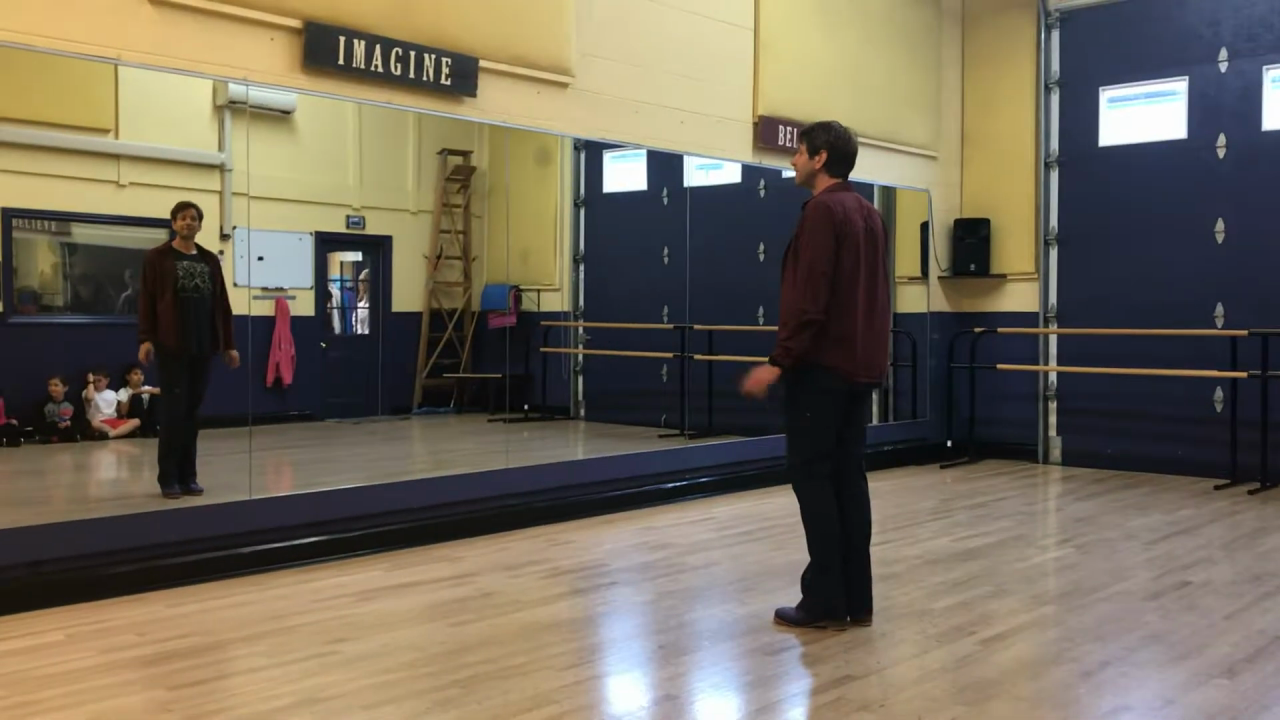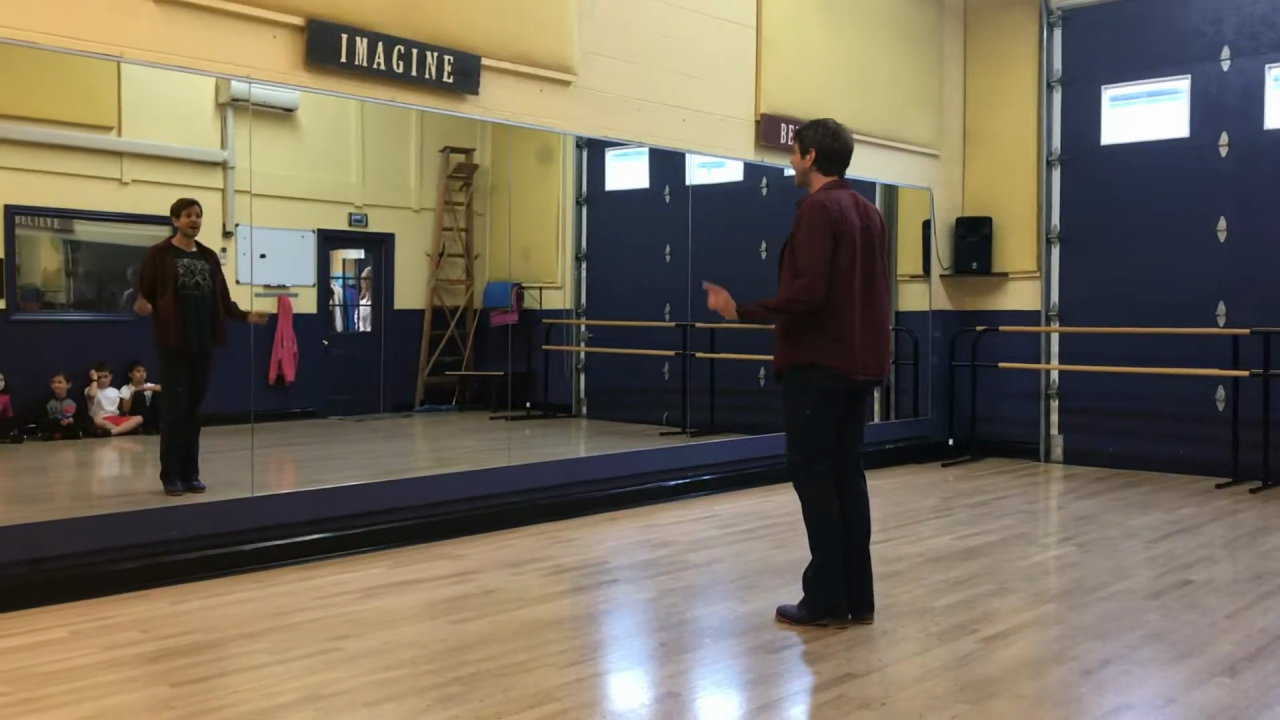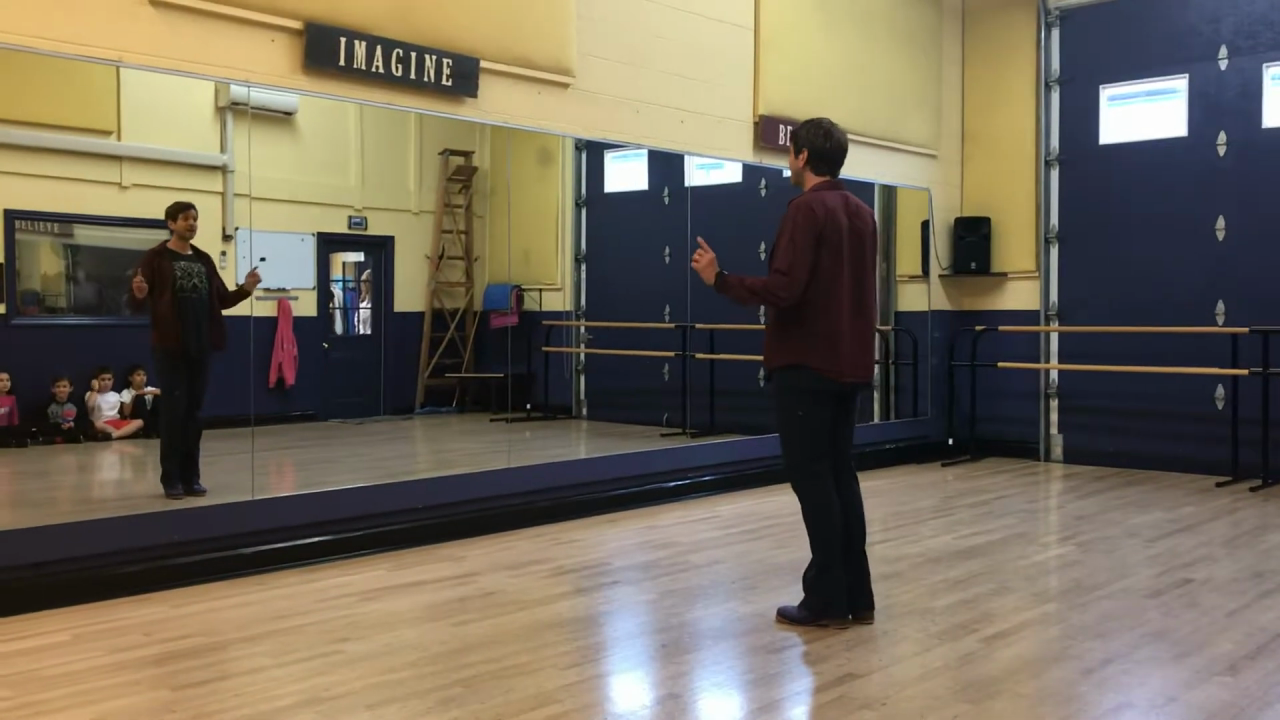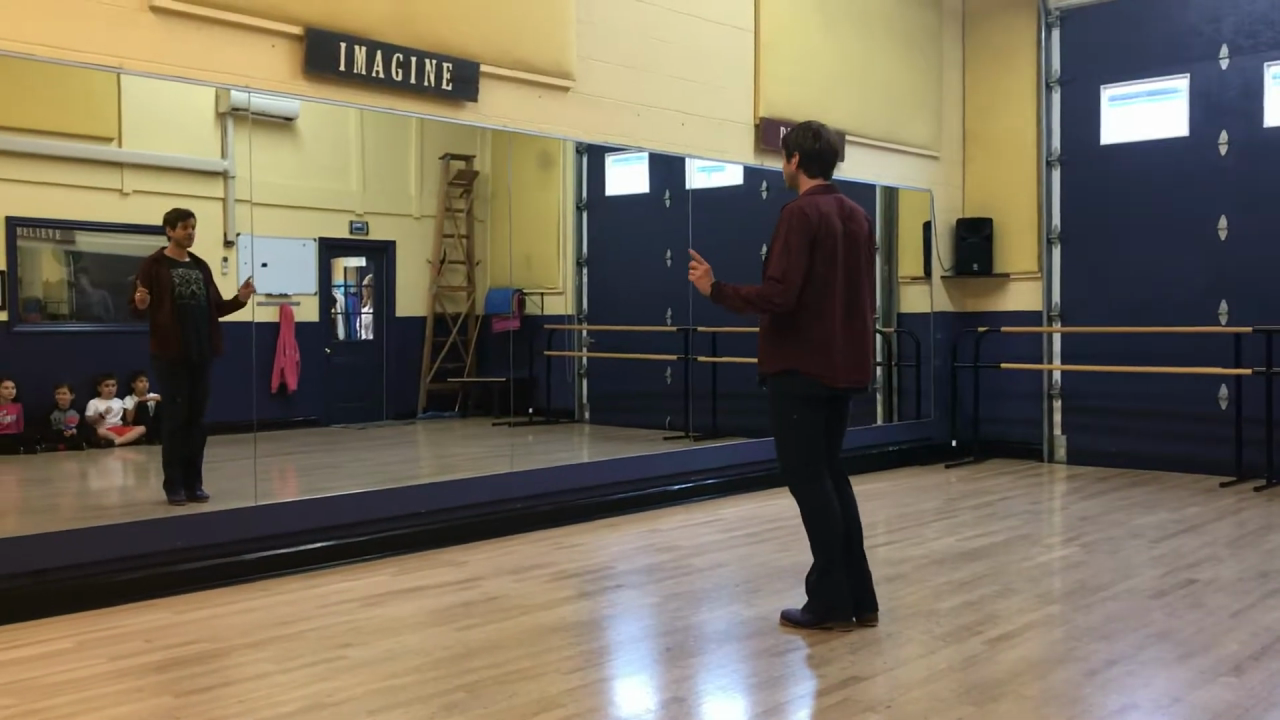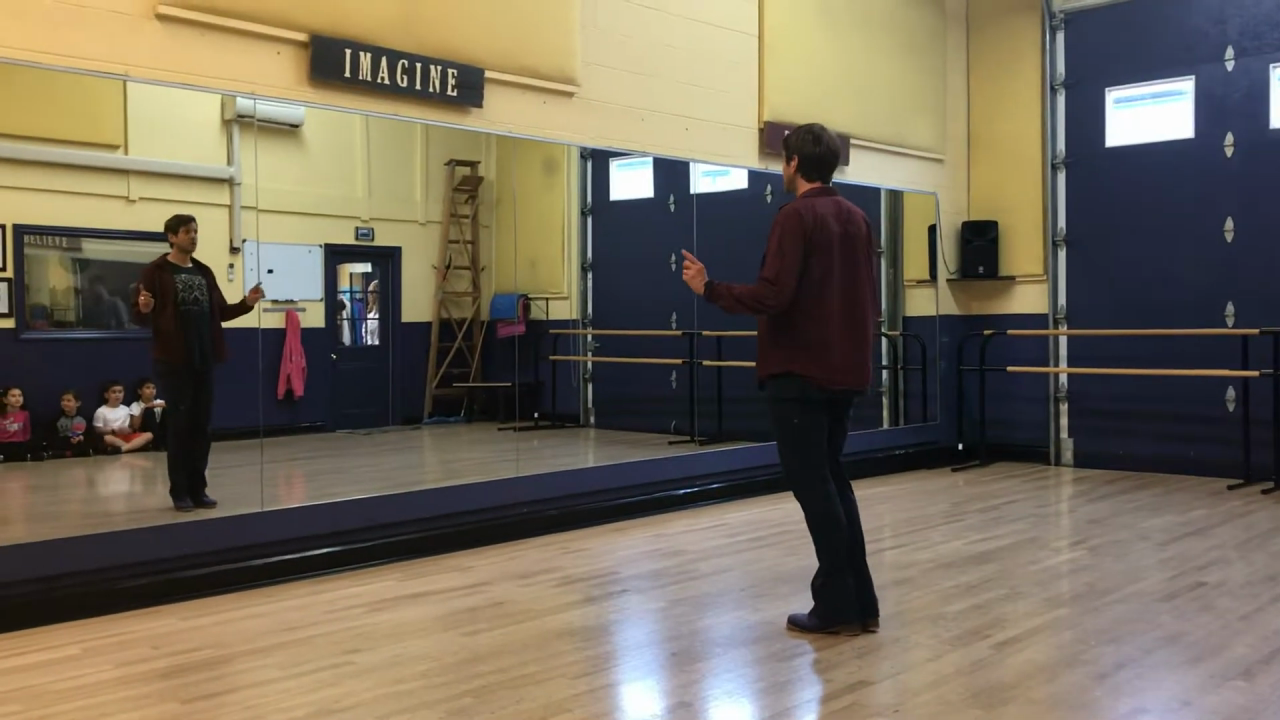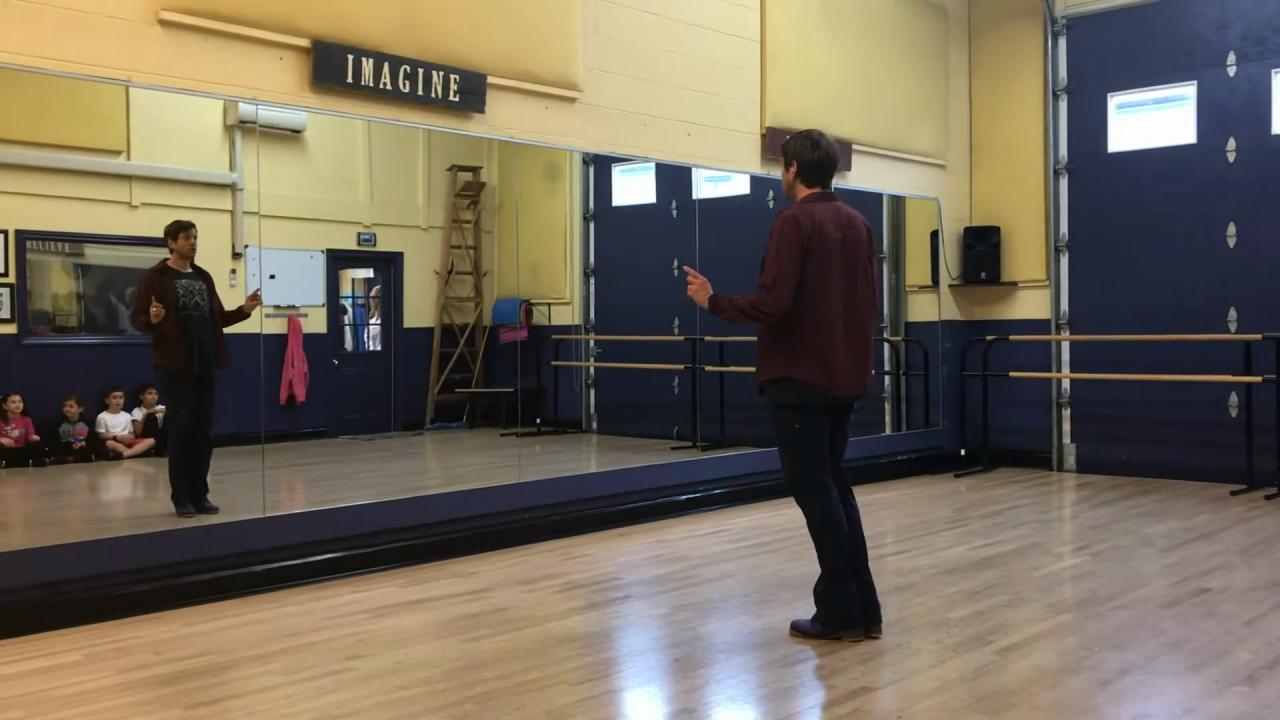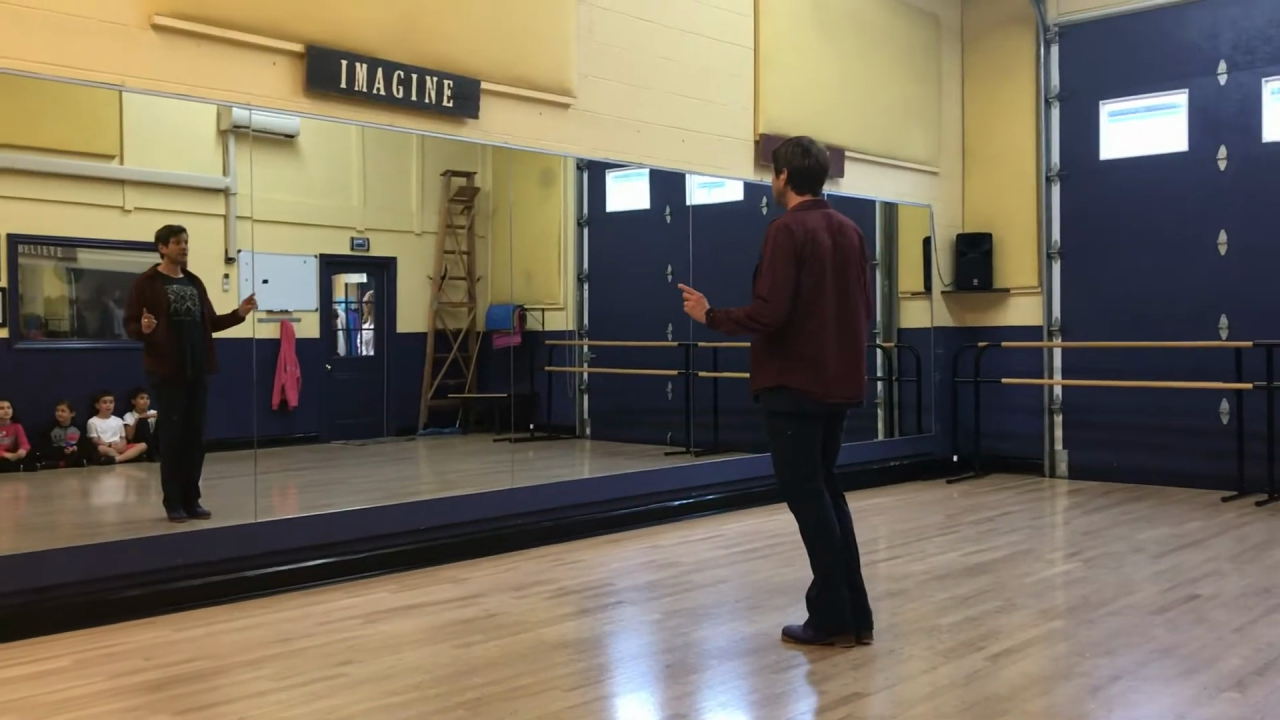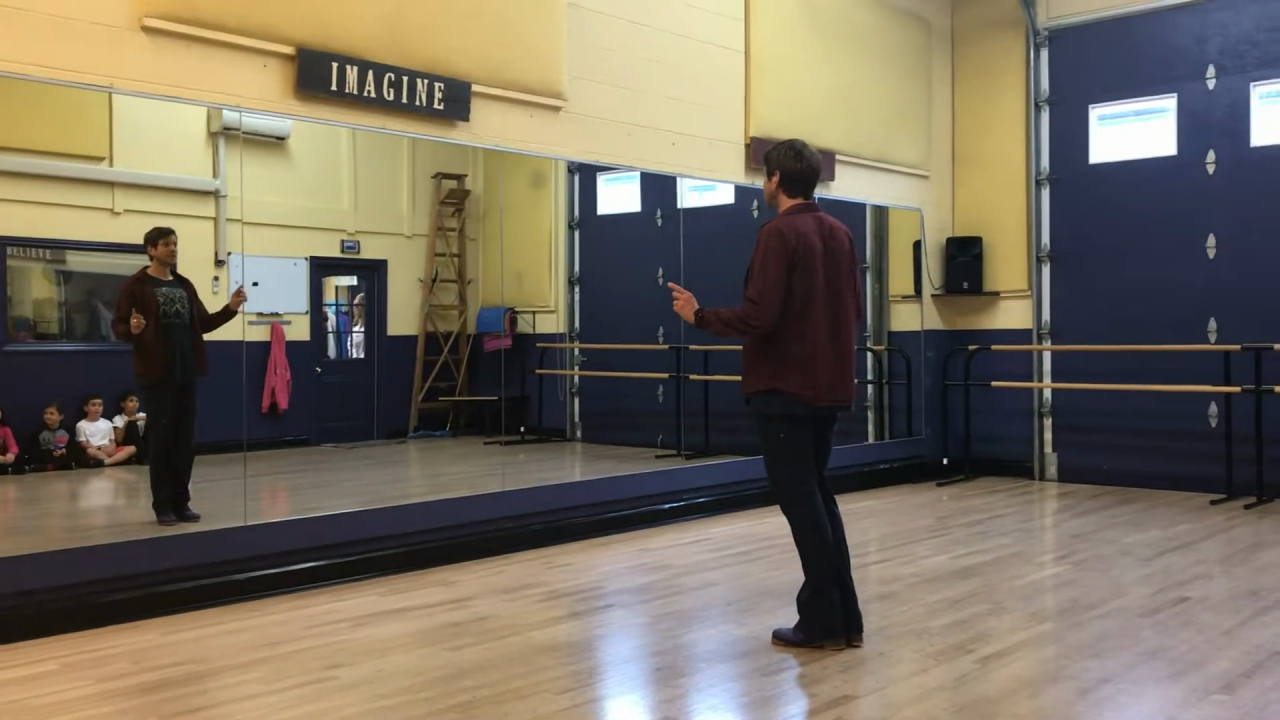
dt=0.3s
person 1, frame 1
left shoulder: (822, 211)
right shoulder: (868, 214)
left elbow: (809, 299)
left wrist: (776, 361)
left hip: (821, 367)
right hip: (860, 366)
left knee: (811, 477)
right knee: (847, 475)
left ankle: (824, 602)
right ankle: (856, 599)
person 1, frame 2
left shoulder: (817, 208)
right shoulder: (868, 212)
left elbow: (804, 292)
left wrist: (741, 310)
left hip: (817, 364)
right hip: (860, 364)
left knee: (812, 475)
right knee: (847, 474)
left ankle: (826, 599)
right ankle: (857, 597)
person 1, frame 3
left shoulder: (807, 209)
right shoulder: (862, 214)
left elbow: (784, 287)
left wrist: (719, 279)
left hip: (806, 365)
right hip: (848, 364)
left knee: (810, 477)
right knee: (839, 474)
left ankle: (826, 599)
right ankle: (856, 596)
person 1, frame 4
left shoulder: (800, 214)
right shoulder: (857, 217)
left elbow: (779, 294)
left wrist: (715, 289)
left hip: (800, 369)
right hip: (844, 367)
left knee: (808, 480)
right knee: (830, 475)
left ankle: (831, 603)
right ankle: (858, 597)
person 1, frame 5
left shoulder: (796, 216)
right shoulder: (857, 219)
left elbow: (773, 295)
left wrist: (708, 288)
left hip: (798, 373)
right hip: (845, 372)
left knee: (812, 485)
right knee: (831, 479)
left ankle: (836, 606)
right ankle: (860, 602)
person 1, frame 6
left shoulder: (795, 221)
right shoulder: (857, 224)
left elbow: (772, 303)
right elbow: (869, 303)
left wrist: (713, 301)
left hip: (798, 378)
right hip: (844, 377)
left knee: (813, 490)
right knee: (833, 485)
left ankle: (839, 613)
right ankle: (862, 608)
person 1, frame 7
left shoulder: (787, 230)
right shoulder: (849, 231)
left elbow: (769, 313)
right elbow: (862, 308)
left wrist: (710, 316)
left hip: (793, 386)
right hip: (837, 384)
left knee: (806, 497)
right knee: (825, 491)
left ankle: (831, 617)
right ankle: (853, 613)
person 1, frame 8
left shoulder: (779, 233)
right shoulder: (840, 234)
left elbow: (759, 315)
right elbow: (852, 311)
left wrist: (699, 315)
left hip: (784, 389)
right hip: (828, 387)
left knee: (799, 500)
right knee: (817, 495)
left ankle: (822, 621)
right ankle: (844, 617)
person 2, frame 1
left shoulder: (210, 260)
right shoulder: (158, 258)
left elbow: (222, 304)
right elbow: (147, 300)
left wrist: (229, 344)
right wrist: (146, 337)
left hip: (202, 347)
right hip: (171, 347)
left knee: (192, 411)
right knee: (173, 411)
left ankle: (187, 476)
right ankle: (168, 478)
person 2, frame 2
left shoulder: (209, 257)
right shoulder: (159, 255)
left elbow: (222, 299)
right elbow: (146, 293)
left wrist: (245, 317)
right wrist: (145, 307)
left hip: (204, 344)
right hip: (172, 344)
left knee: (194, 408)
right knee: (175, 407)
left ankle: (190, 473)
right ankle: (171, 475)
person 2, frame 3
left shoulder: (204, 260)
right shoulder: (155, 258)
left elbow: (221, 300)
right elbow: (139, 303)
left wrist: (245, 289)
right wrist: (139, 294)
left hip: (201, 346)
right hip: (171, 347)
left knee: (194, 411)
right knee: (175, 410)
left ankle: (191, 477)
right ankle: (171, 478)
person 2, frame 4
left shoulder: (201, 267)
right shoulder: (154, 266)
left elbow: (215, 308)
right elbow: (139, 312)
left wrist: (240, 299)
right wrist: (141, 305)
left hip: (201, 353)
right hip: (170, 354)
left knee: (197, 418)
right knee: (176, 417)
left ankle: (193, 482)
right ankle: (174, 485)
person 2, frame 5
left shoulder: (203, 272)
right shoulder: (156, 272)
left elbow: (220, 312)
right elbow: (138, 314)
left wrist: (247, 303)
right wrist: (144, 309)
left hip: (204, 359)
right hip: (173, 361)
left knee: (201, 425)
right knee: (179, 424)
left ankle: (197, 488)
right ankle: (180, 492)
person 2, frame 6
left shoulder: (203, 277)
right shoulder: (156, 277)
left elbow: (218, 318)
right elbow: (137, 319)
left wrist: (245, 310)
right wrist: (152, 320)
left hip: (205, 365)
right hip: (174, 366)
left knee: (203, 431)
right knee: (180, 430)
left ankle: (199, 494)
right ankle: (181, 497)
person 2, frame 7
left shoulder: (194, 283)
right shoulder: (147, 283)
left elbow: (209, 323)
right elbow: (130, 325)
left wrist: (239, 313)
right wrist: (143, 329)
left hip: (197, 370)
right hip: (166, 372)
left knee: (195, 436)
right knee: (173, 436)
left ankle: (191, 499)
right ankle: (173, 502)
person 2, frame 8
left shoulder: (184, 285)
right shoulder: (136, 285)
left elbow: (202, 323)
right elbow: (118, 326)
left wrist: (230, 309)
right wrist: (132, 329)
left hip: (186, 372)
right hip: (156, 374)
left knee: (185, 439)
right knee: (161, 438)
left ankle: (181, 502)
right ankle: (163, 506)
